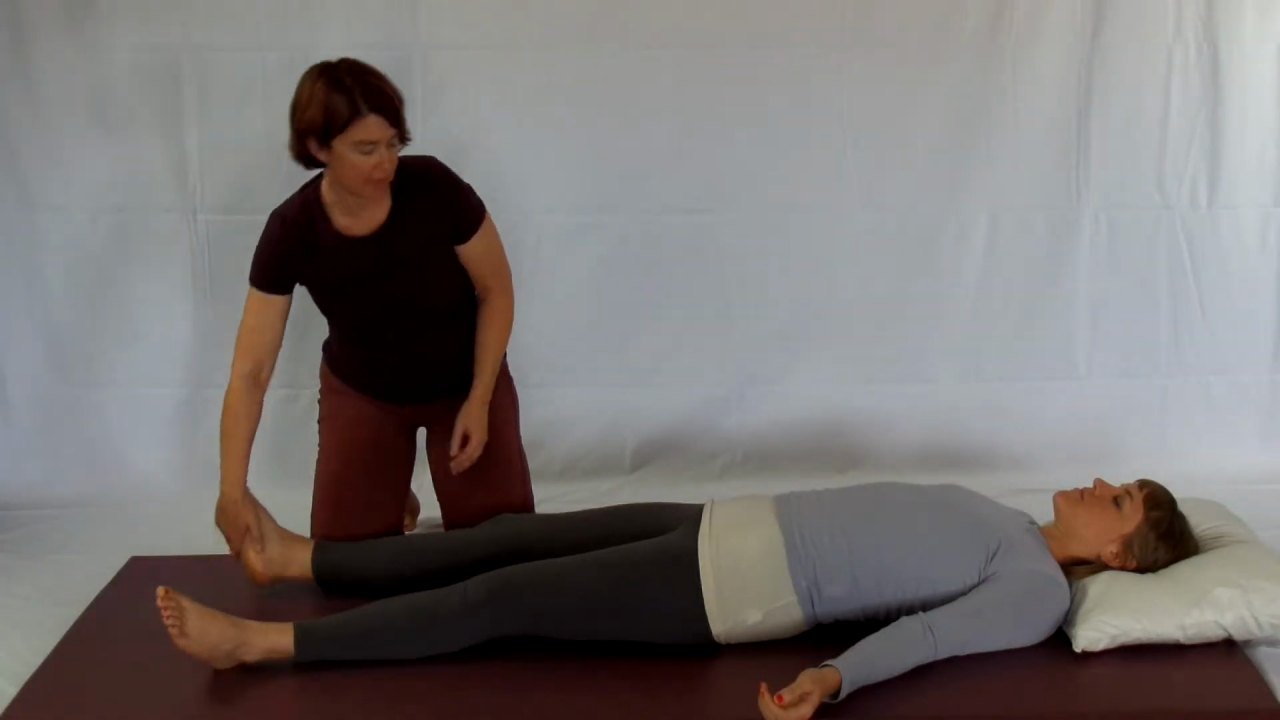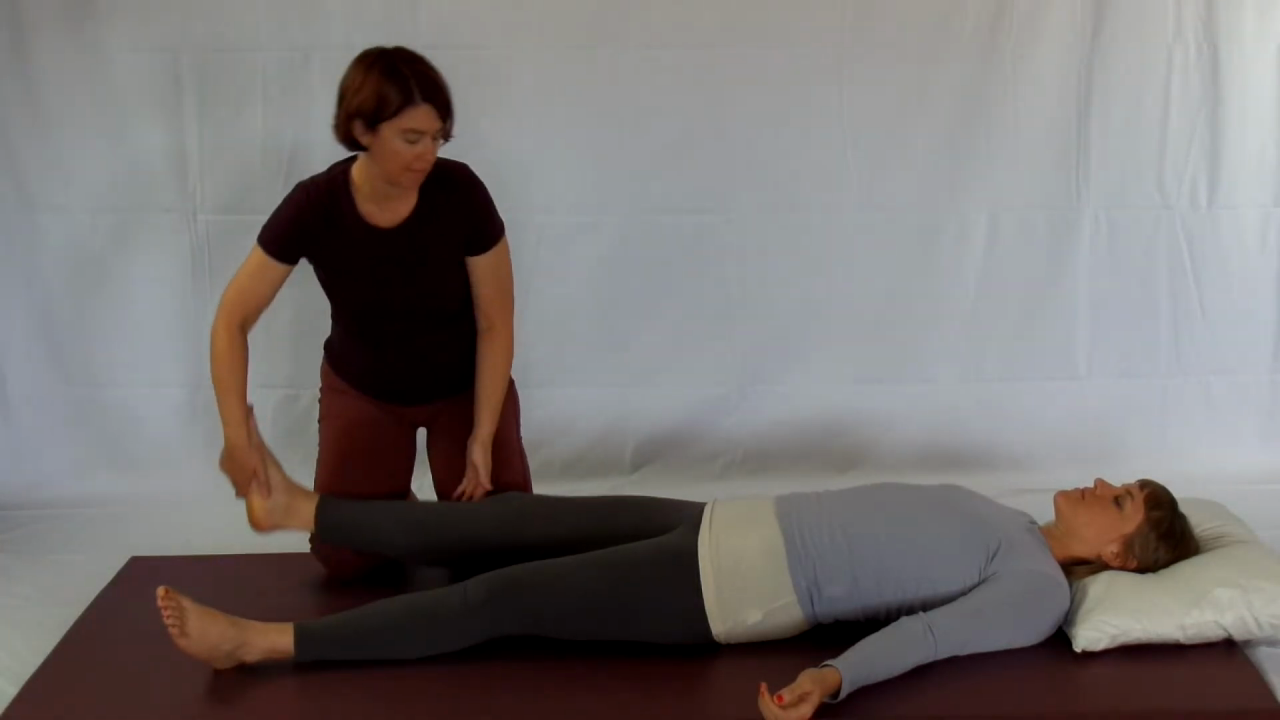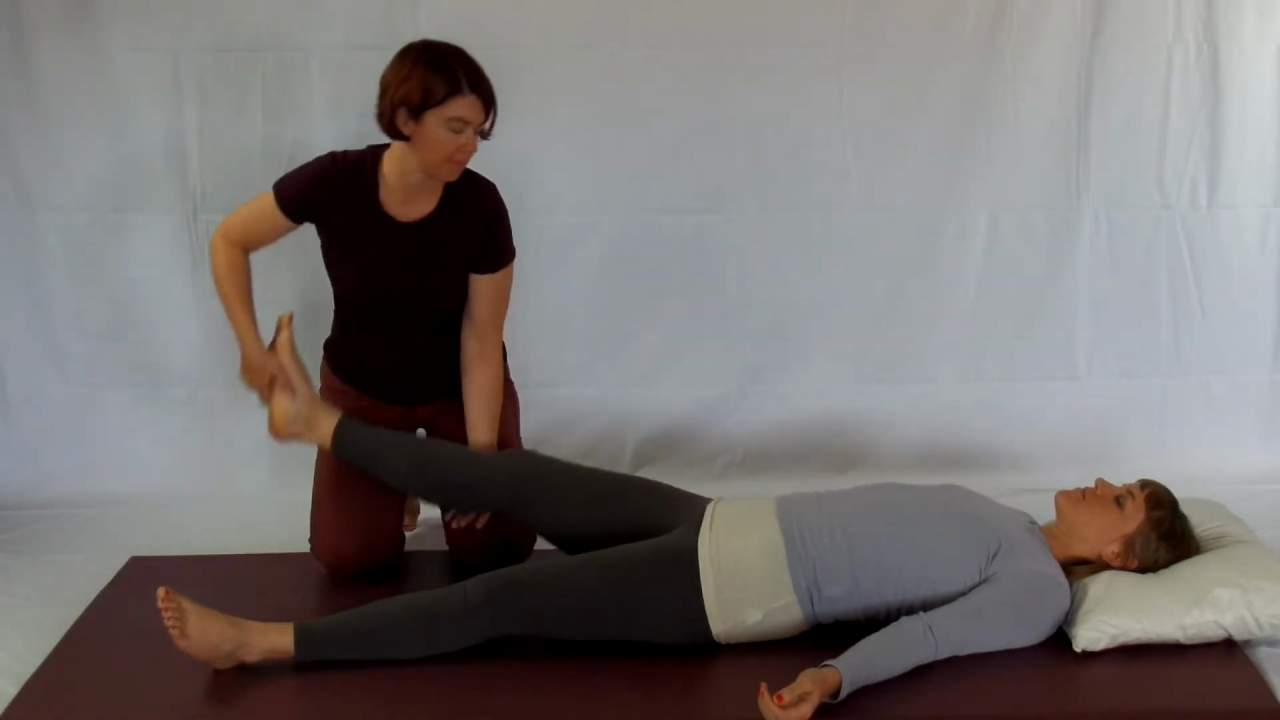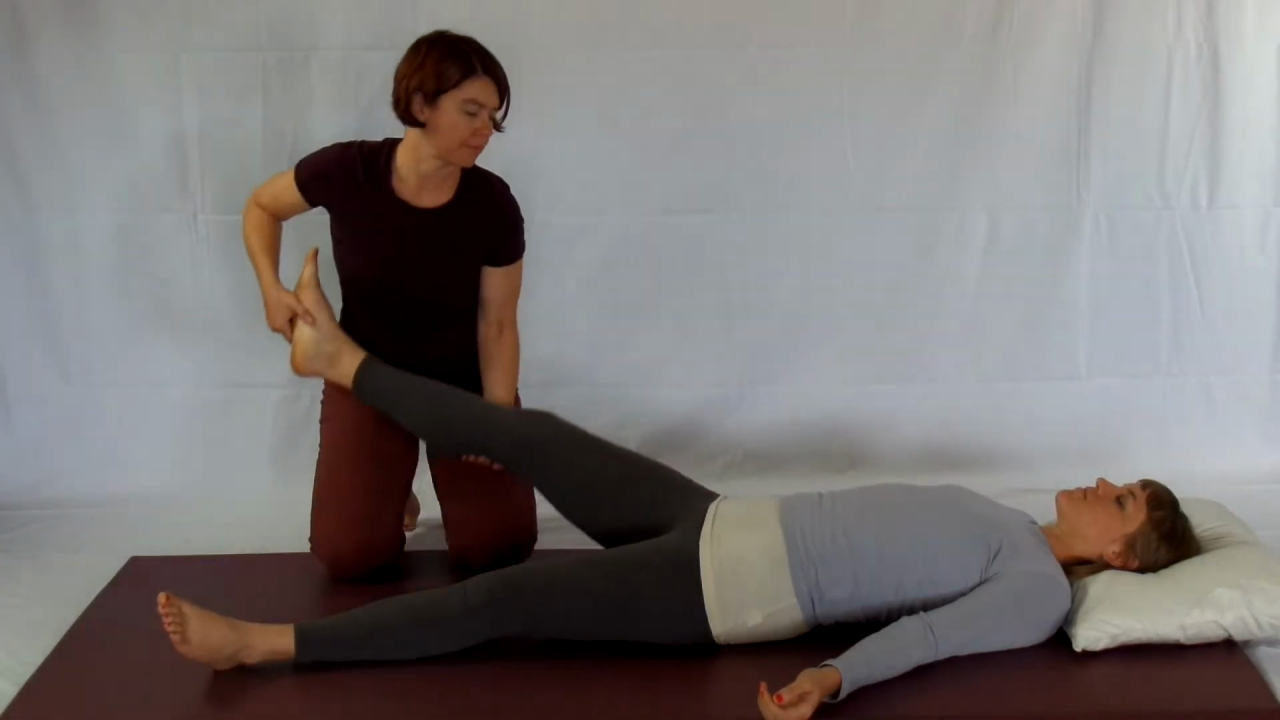
dt=0.3s
person 1, frame 1
left shoulder: (1039, 594)
right shoulder: (1008, 531)
left elbow: (928, 631)
left hip: (736, 590)
right hip: (732, 528)
left knee: (501, 601)
right knee: (507, 535)
right ankle: (296, 555)
person 1, frame 2
left shoulder: (1037, 592)
right shoulder: (1006, 528)
left elbow: (930, 628)
left hip: (737, 591)
right hip: (733, 524)
left knee: (500, 601)
right knee: (510, 519)
right ankle: (298, 506)
person 1, frame 3
left shoulder: (1038, 593)
right shoulder: (1009, 527)
left elbow: (933, 631)
left hip: (732, 592)
right hip: (725, 528)
left knee: (499, 601)
right knee: (516, 481)
right ankle: (315, 418)
person 1, frame 4
left shoulder: (1038, 594)
right shoulder: (1011, 529)
left elbow: (931, 631)
left hip: (732, 593)
right hip: (728, 524)
left knee: (496, 603)
right knee: (532, 436)
right ankle: (340, 357)
person 2, frame 1
left shoulder: (435, 189)
right shoulder: (292, 231)
left elbow: (496, 293)
right elbow: (250, 373)
left wrist: (479, 400)
right wrist: (233, 489)
left hip: (461, 384)
right hip: (361, 393)
right ankle: (391, 494)
person 2, frame 2
left shoulder: (460, 194)
right shoulder: (314, 207)
left elbow: (495, 327)
right elbow: (231, 322)
left wrist: (483, 439)
right wrist: (237, 433)
left hip: (462, 388)
right hip: (361, 391)
right knee: (347, 557)
right ankle: (388, 496)
person 2, frame 3
left shoulder: (480, 206)
right shoulder: (333, 183)
left elbow: (482, 342)
right elbow: (228, 242)
left wrist: (481, 456)
right wrist: (251, 346)
left hip: (457, 388)
right hip: (361, 389)
left knee: (498, 546)
right knee: (348, 557)
right ankle: (390, 487)
person 2, frame 4
left shoulder: (492, 203)
right shoulder: (347, 171)
left elbow: (497, 325)
right elbow: (260, 207)
right wrist: (273, 291)
left hip: (461, 386)
left knee: (498, 548)
right knee: (348, 556)
left ankle: (443, 466)
right ankle: (392, 485)
